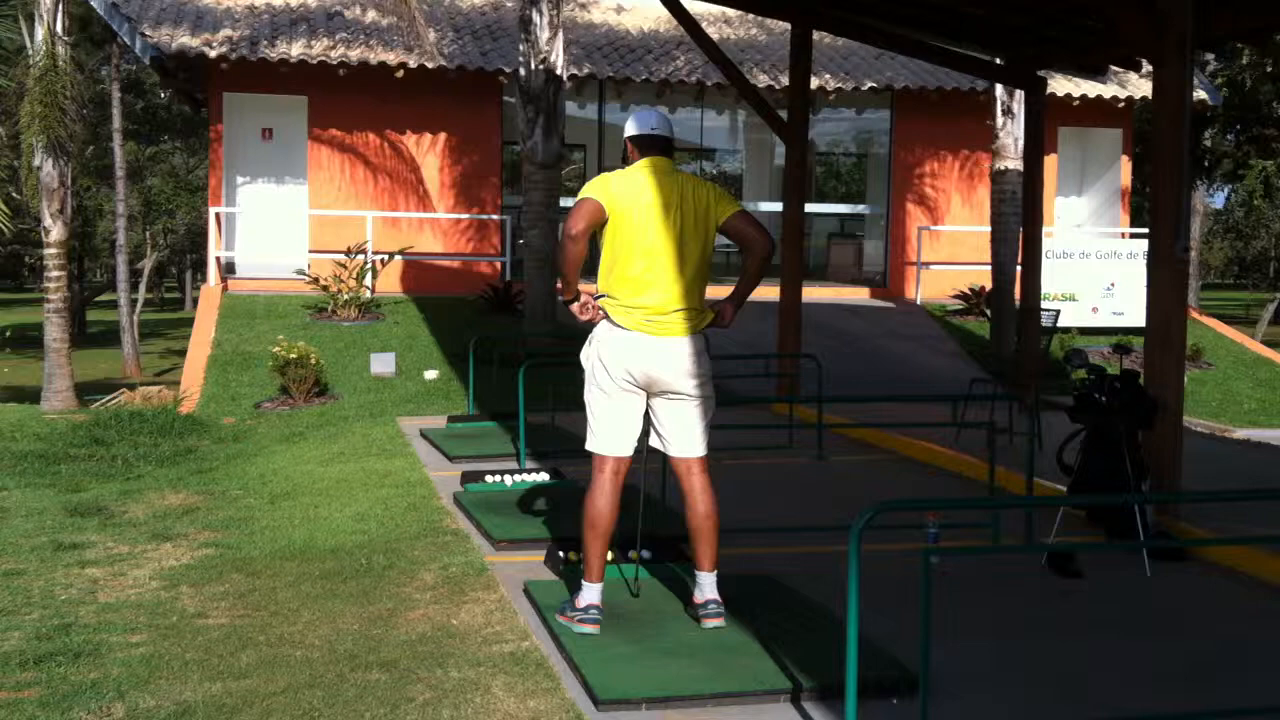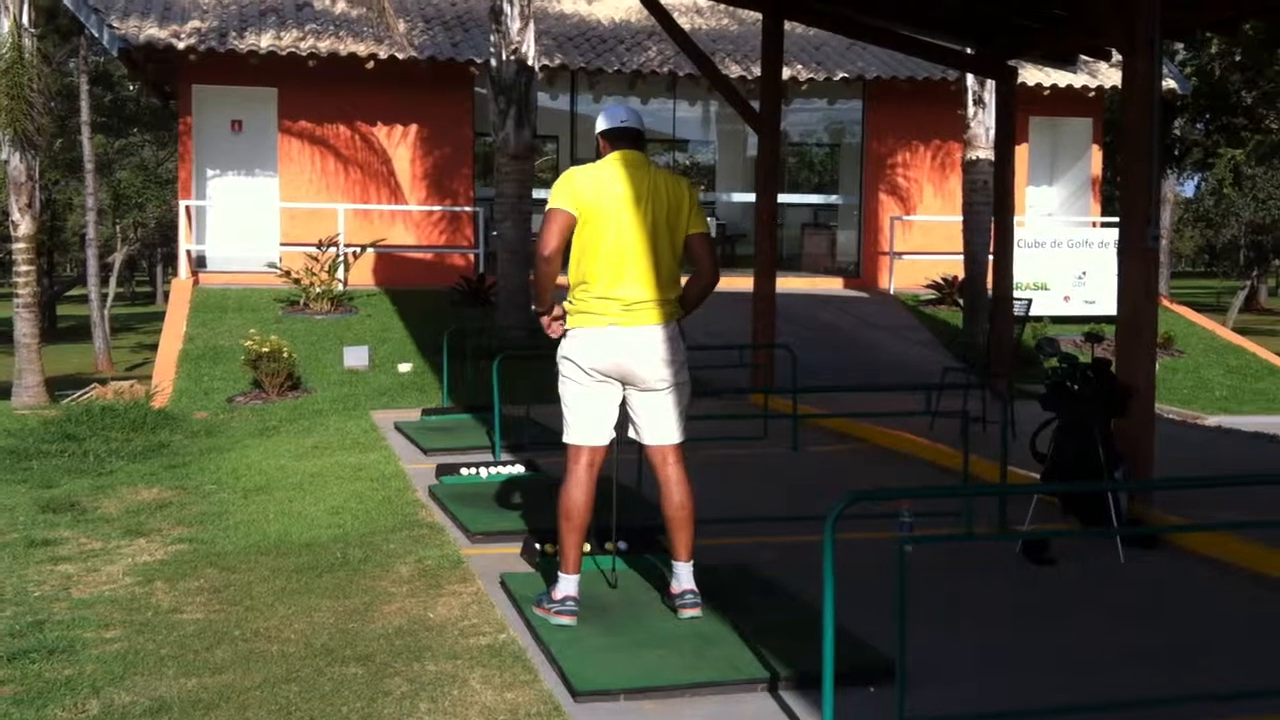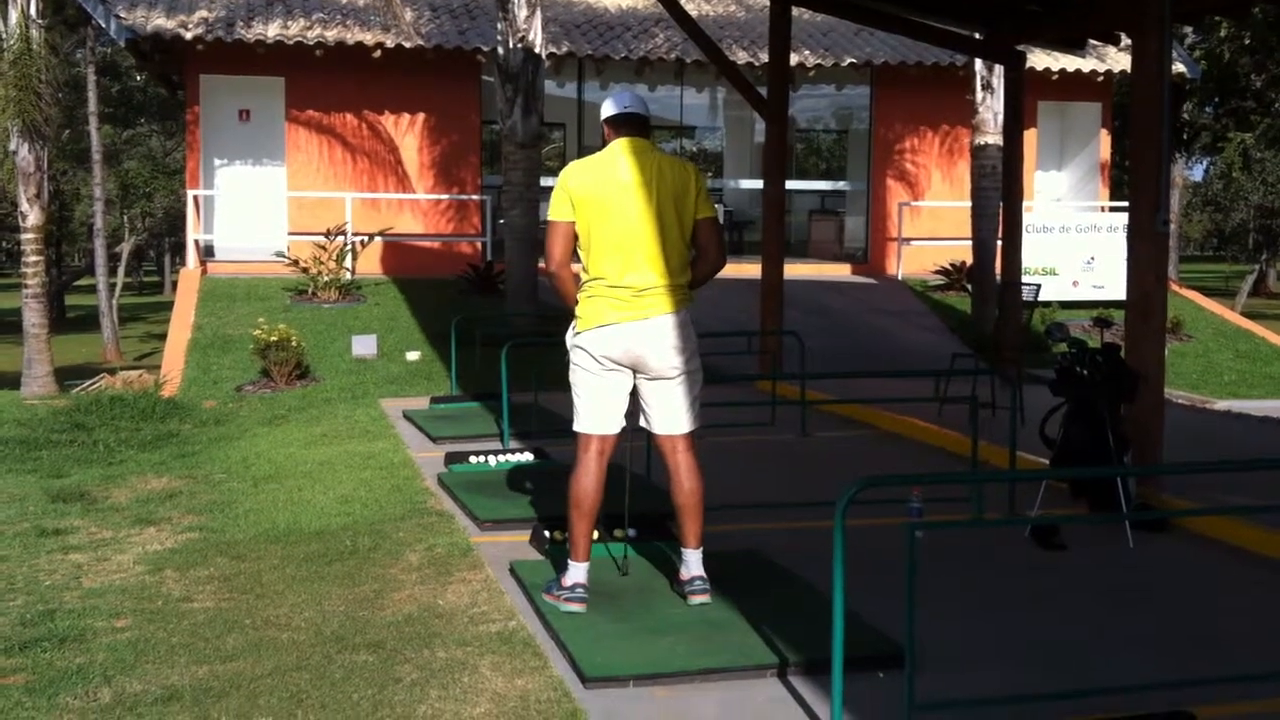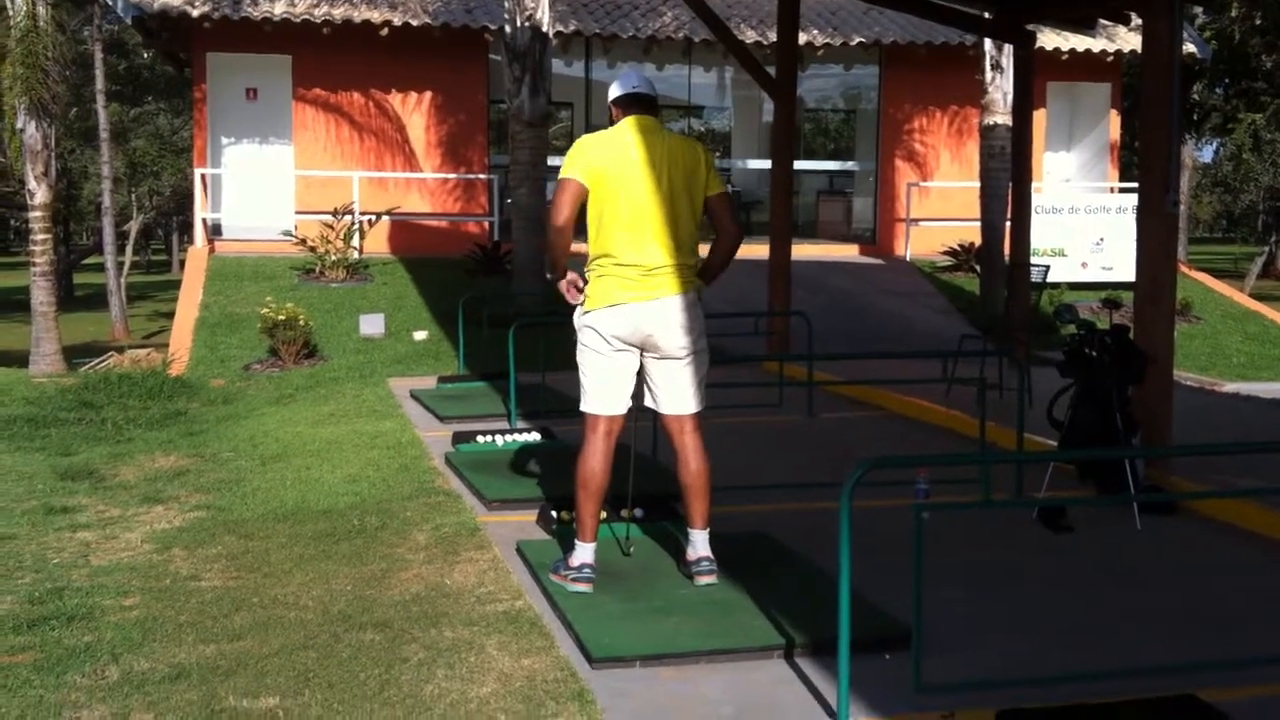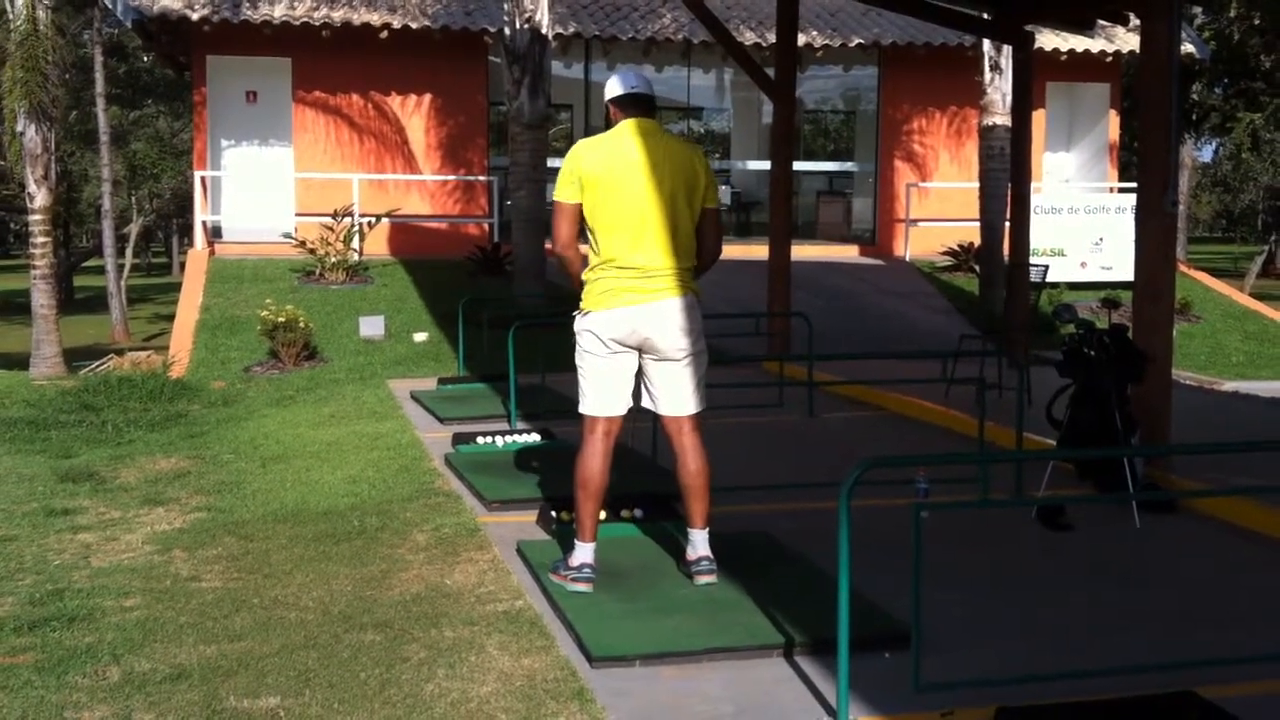
dt=1s
person 1, frame 1
left shoulder: (609, 184)
right shoulder: (704, 192)
left elbow: (574, 231)
right elbow: (761, 243)
left wrist: (571, 294)
right wrist: (732, 303)
left hip: (619, 345)
right hip: (682, 347)
left knee: (607, 472)
right knee: (693, 471)
left ankle: (589, 599)
right ankle: (708, 595)
person 1, frame 2
left shoulder: (576, 179)
right shoulder: (678, 188)
left elbow: (547, 250)
right elbow: (707, 272)
left wrist: (545, 308)
left hip: (589, 338)
right hip: (656, 338)
left knee: (582, 463)
right knee: (669, 460)
left ankle: (565, 590)
right ankle: (684, 584)
person 1, frame 3
left shoulder: (576, 174)
right shoulder: (684, 173)
left elbow: (556, 263)
right elbow: (712, 255)
left hip: (599, 329)
right hip: (667, 326)
left knee: (592, 452)
right knee: (679, 448)
left ankle: (576, 578)
right ankle: (694, 572)
person 1, frame 4
left shoulder: (590, 146)
right shoulder: (693, 152)
left elbow: (559, 221)
right elbow: (730, 232)
left wrist: (560, 273)
right wrist: (700, 282)
left hip: (608, 306)
right hip: (675, 304)
left knee: (600, 432)
right knee: (686, 429)
left ankle: (582, 558)
right ankle: (700, 552)
person 1, frame 5
left shoulder: (585, 153)
right shoulder: (691, 156)
left elbow: (563, 244)
right elbow: (710, 247)
left hip: (607, 311)
right hip: (673, 307)
left knee: (598, 432)
right knee: (685, 429)
left ankle: (582, 558)
right ankle: (700, 551)
